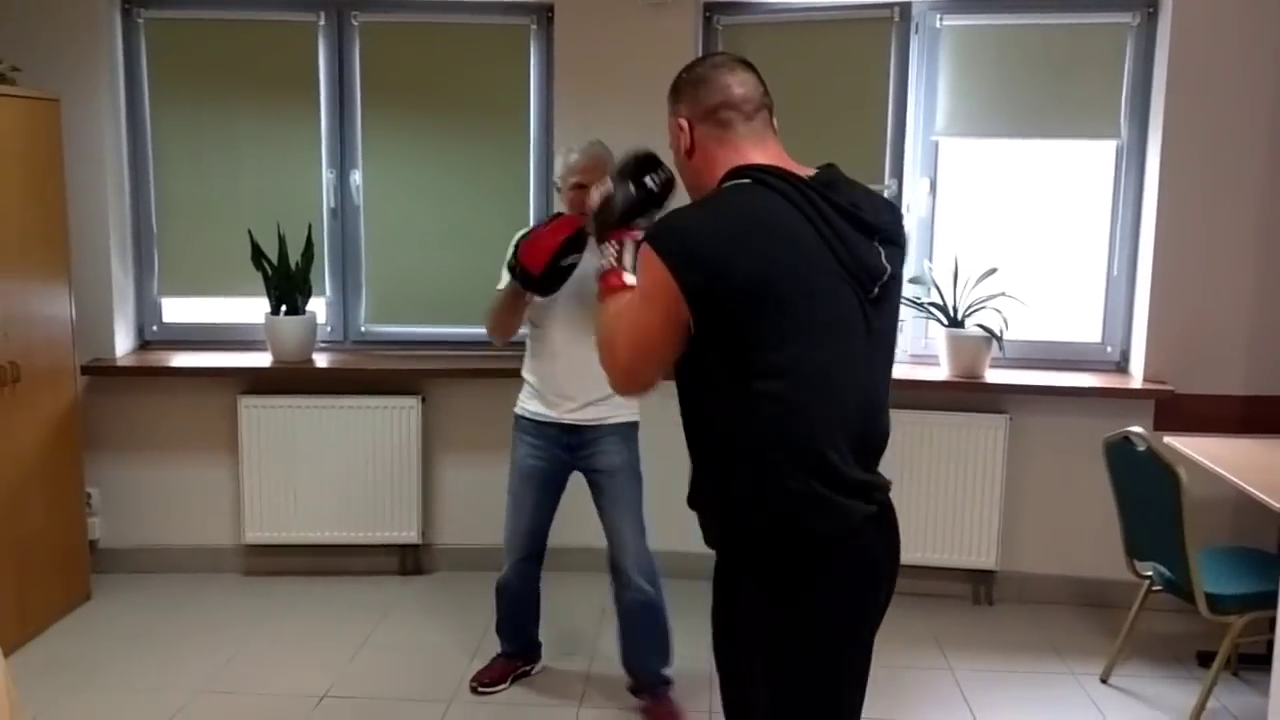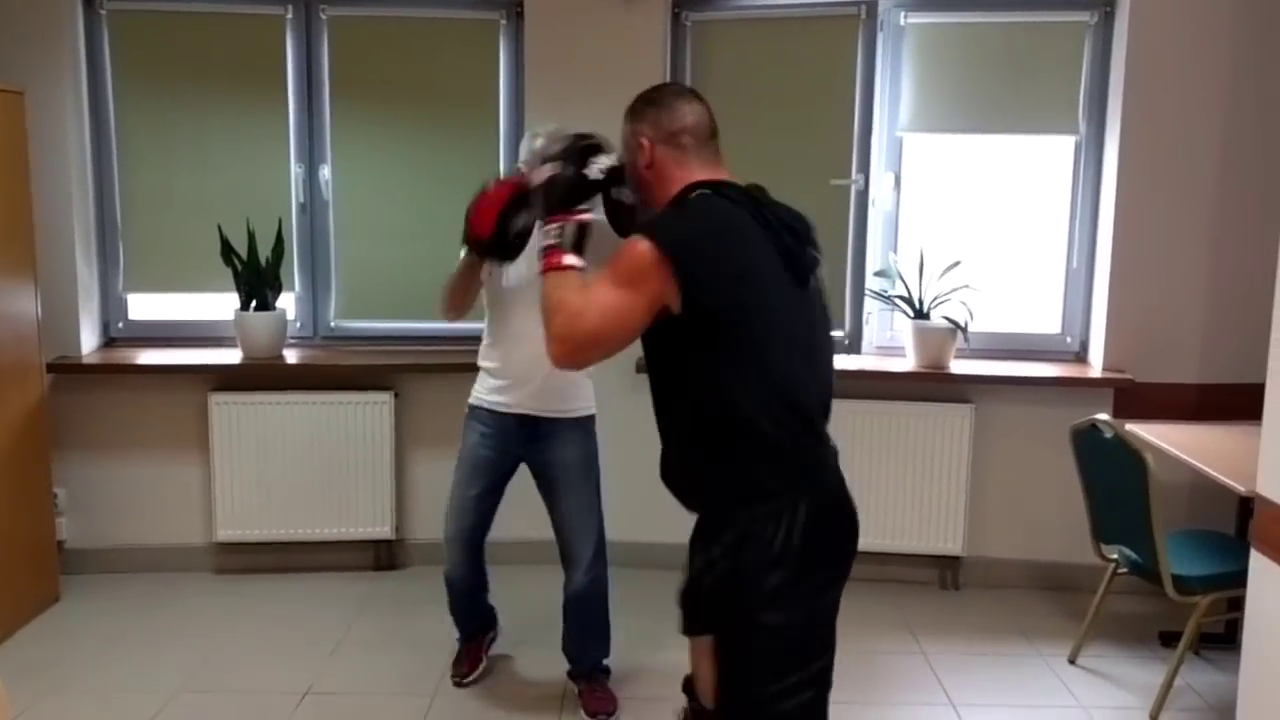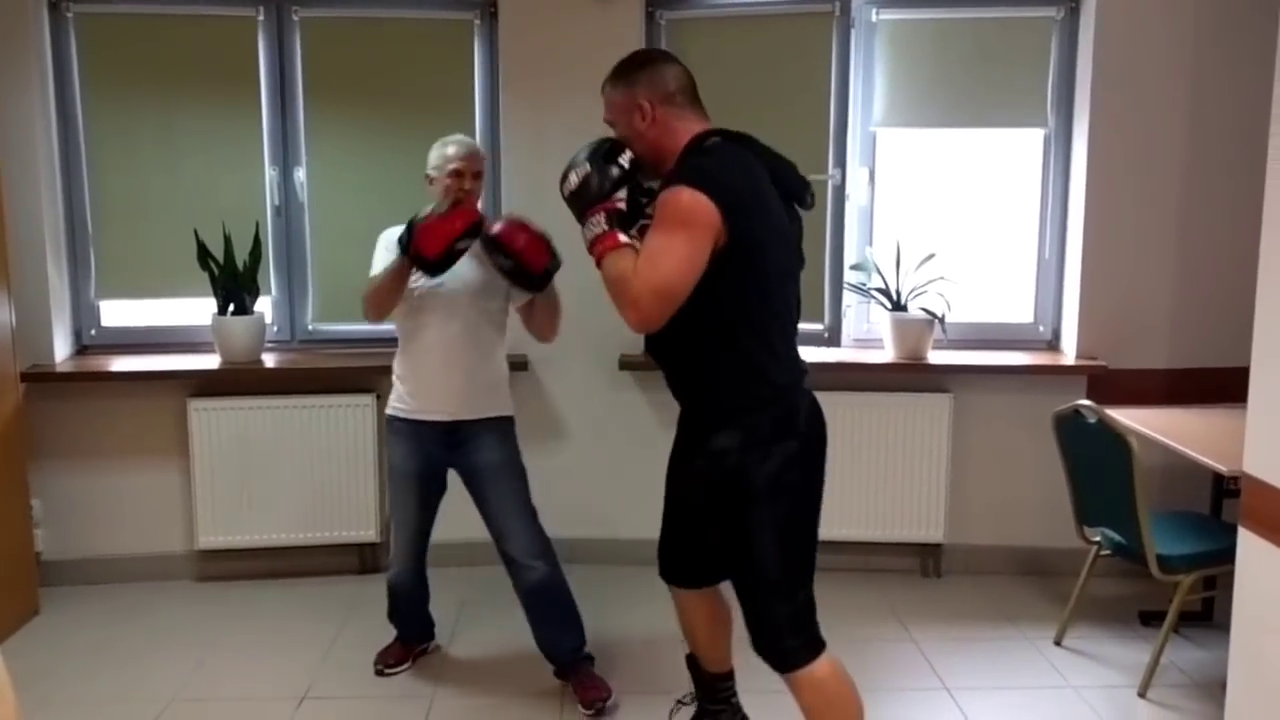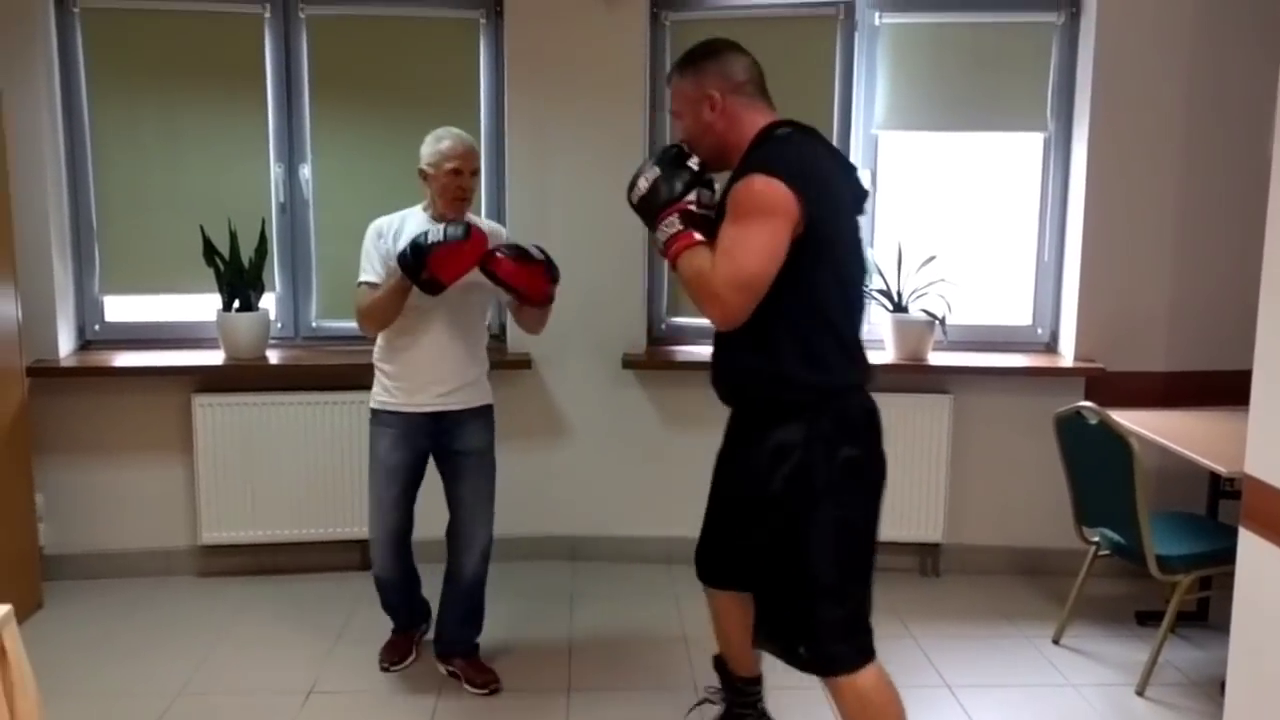
dt=0.4s
person 1, frame 1
left shoulder: (690, 242)
right shoulder: (873, 218)
left elbow: (629, 371)
left wrist: (619, 251)
left hip: (780, 553)
right hip: (863, 533)
person 1, frame 2
left shoulder: (670, 244)
right shoulder: (771, 224)
left elbow: (570, 342)
left wrist: (560, 229)
right wrist: (633, 220)
left hip: (773, 521)
right hip: (803, 502)
right knee: (708, 616)
person 1, frame 3
left shoulder: (698, 189)
right shoulder: (735, 168)
left elbow: (644, 305)
left wrist: (600, 216)
right wrist: (632, 212)
left hip: (757, 437)
right hip: (722, 426)
left knee: (788, 637)
right knee: (687, 570)
person 1, frame 4
left shoulder: (770, 176)
right shoulder: (795, 161)
left elbow: (726, 301)
left wrist: (672, 221)
right wrist: (707, 219)
left hip: (811, 437)
right hip: (770, 423)
left knee: (835, 642)
right knee: (725, 569)
person 2, frame 1
right shoulder: (536, 244)
right elbow: (498, 332)
right wrist: (520, 280)
left hip: (610, 426)
right hip: (539, 423)
left knee: (632, 558)
right knee: (519, 550)
right ankle: (518, 652)
person 2, frame 2
right shoulder: (497, 230)
right elbow: (453, 309)
right wrist: (477, 253)
left hip: (567, 418)
right hip: (493, 411)
left knee: (583, 551)
right knee: (460, 536)
left ankle: (589, 669)
right ankle: (476, 631)
person 2, frame 3
left shoulder: (505, 247)
right shoulder: (402, 241)
left elbow: (546, 330)
right elbow: (373, 308)
left wrist: (539, 280)
right wrist: (408, 256)
left hip: (485, 421)
right hip: (413, 420)
left knee: (525, 547)
right knee: (406, 547)
left ankle: (572, 661)
right ankle: (412, 634)
person 2, frame 4
left shoulder: (493, 239)
right shoulder: (386, 232)
left elbow: (533, 325)
right elbow: (368, 320)
left wrist: (538, 290)
right wrist: (409, 273)
left hip: (468, 412)
right hip: (397, 411)
left knee: (473, 539)
right knee: (387, 537)
left ankle: (457, 646)
right ankle: (409, 623)
